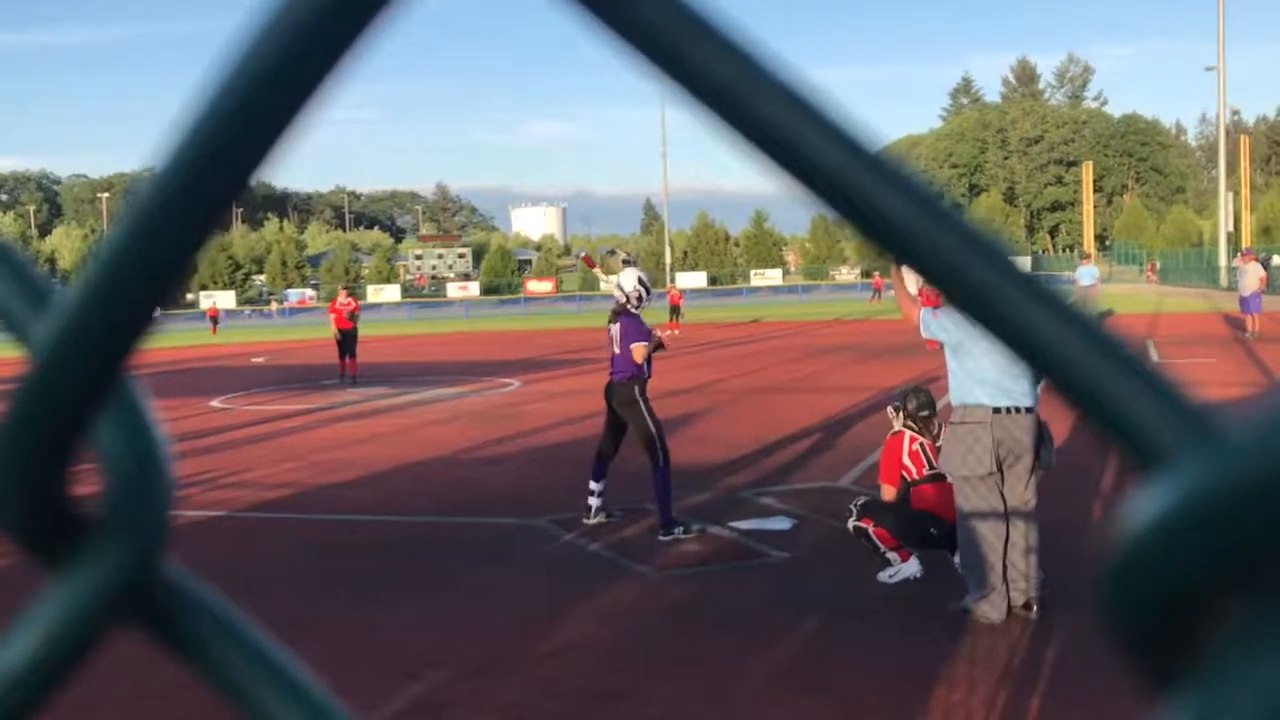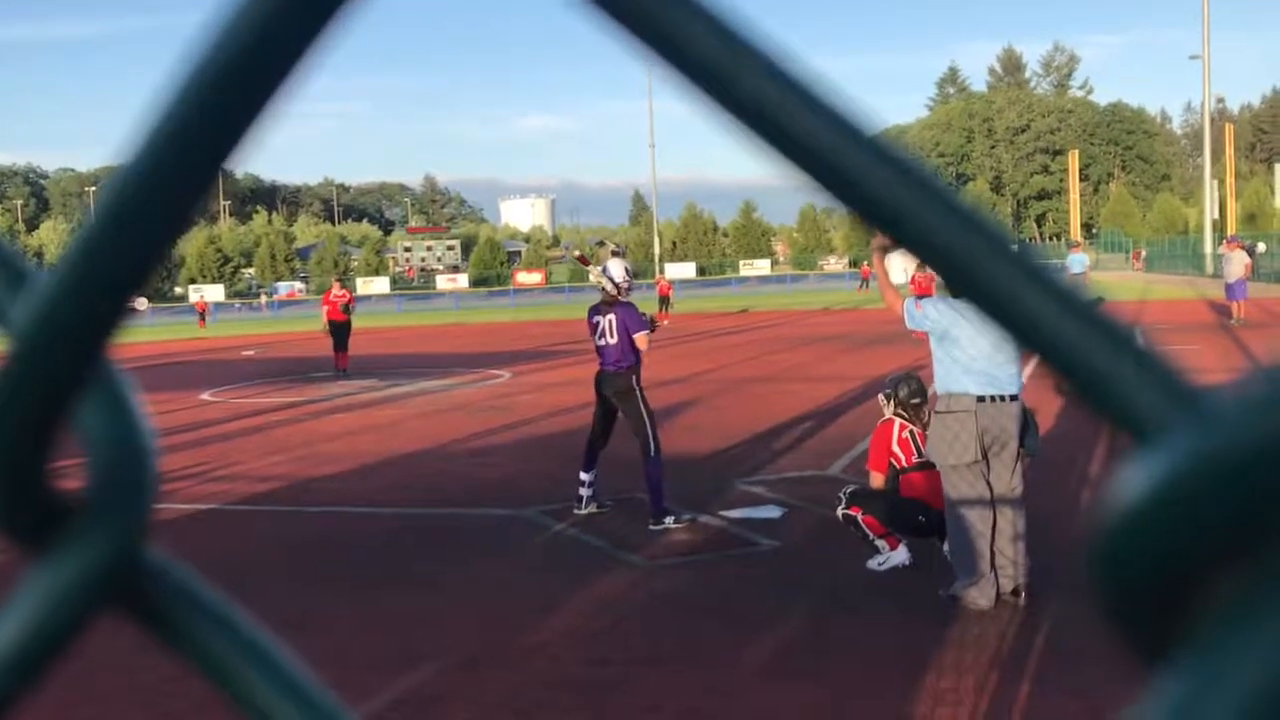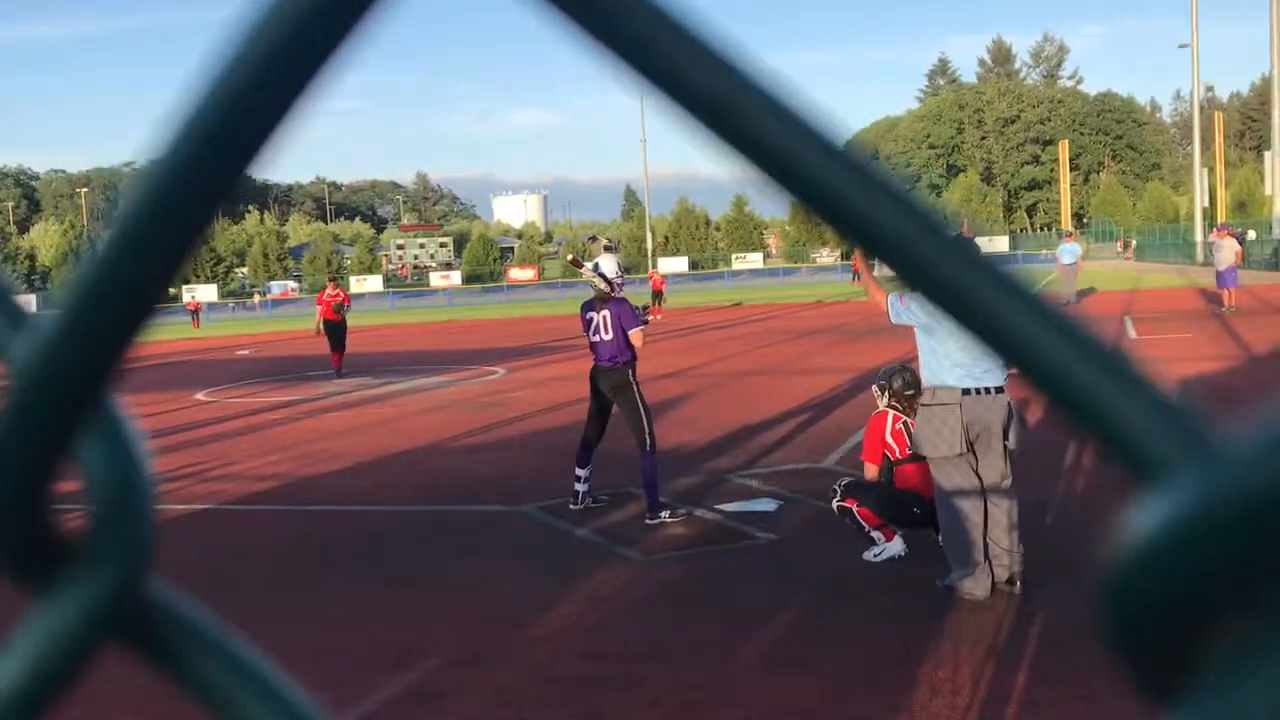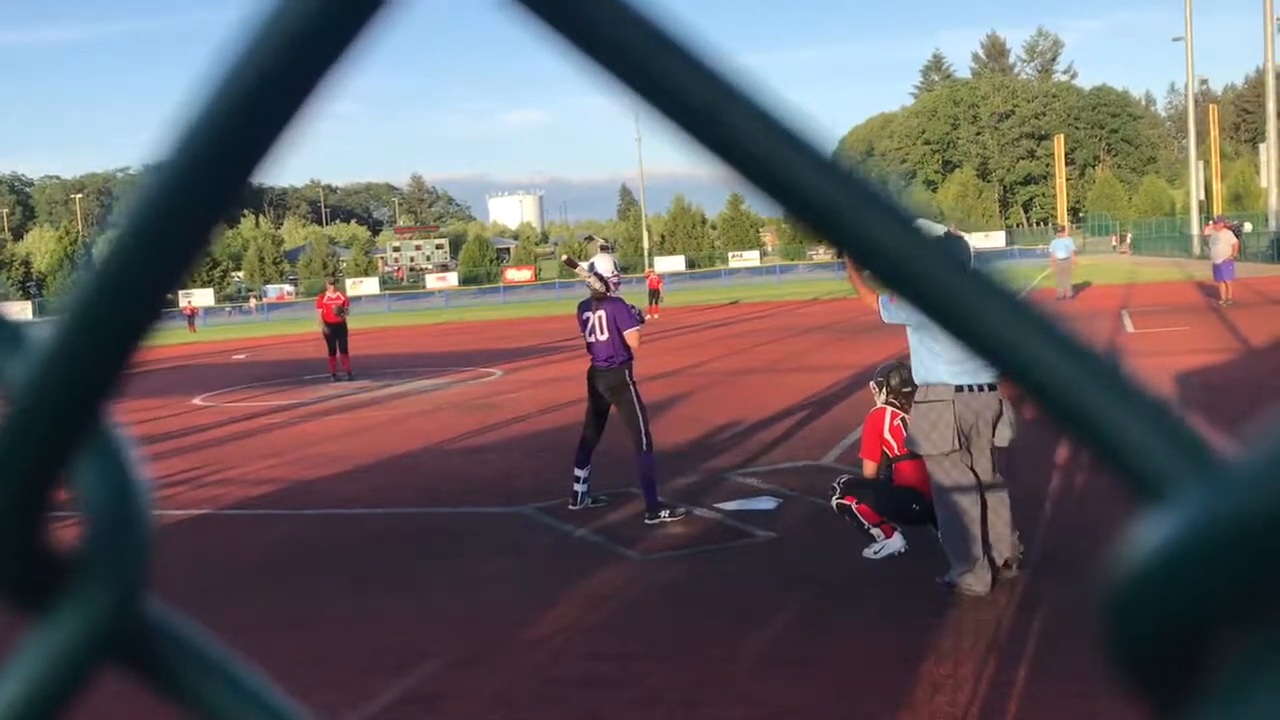
dt=0.4s
person 1, frame 1
left shoulder: (957, 321)
left elbow: (910, 311)
left wrist: (895, 269)
left hip: (977, 427)
right hip: (1023, 424)
left knee: (980, 516)
right knee: (1020, 511)
left ankle: (988, 602)
right ankle: (1024, 594)
person 1, frame 2
left shoulder: (941, 311)
left elbow: (894, 301)
left wrist: (877, 256)
left hip: (962, 415)
right hip: (1008, 411)
left knee: (968, 504)
right knee: (1008, 499)
left ankle: (977, 588)
right ankle: (1012, 581)
person 1, frame 3
left shoulder: (926, 305)
left elbow: (879, 298)
left wrist: (861, 257)
left hip: (949, 408)
right hip: (994, 403)
left knee: (958, 495)
right knee: (997, 488)
left ankle: (972, 579)
right ankle: (1007, 570)
person 1, frame 4
left shoulder: (919, 303)
left elbow: (870, 298)
left wrist: (851, 261)
left hip: (943, 404)
right hip: (985, 398)
left knee: (954, 489)
right knee: (989, 478)
left ankle: (971, 573)
right ankle: (1006, 554)
person 2, frame 1
left shoulder: (616, 318)
right shoulder: (632, 319)
right elbow: (639, 356)
left wrist: (652, 343)
right wrist: (654, 340)
left hip: (615, 389)
right hip: (631, 391)
left knee: (607, 447)
right knee: (659, 453)
left ankle: (593, 508)
right ankle: (667, 524)
person 2, frame 2
left shoulder: (594, 312)
right shoulder: (627, 309)
right elbow: (643, 345)
left wrist: (640, 326)
right wrist: (645, 326)
left hip: (604, 379)
right hip: (625, 381)
left knee: (596, 439)
right knee: (650, 445)
left ankle: (584, 499)
right ankle: (659, 514)
person 2, frame 3
left shoulder: (586, 308)
right shoulder: (621, 305)
right elbow: (638, 341)
right wrist: (639, 320)
left hip: (598, 375)
right hip: (621, 376)
left knee: (591, 434)
right knee: (646, 438)
left ankle: (580, 494)
right ankle: (654, 508)
person 2, frame 4
left shoulder: (583, 308)
right shoulder: (617, 305)
right elbow: (634, 342)
right wrist: (635, 320)
left hip: (595, 376)
right hip: (618, 376)
left knee: (589, 435)
right knee: (642, 439)
left ankle: (579, 494)
right ankle: (653, 508)
person 3, frame 1
left shoulder: (897, 442)
left elbow: (888, 499)
left hip: (926, 528)
left knee: (861, 509)
left ankle: (904, 562)
right ankle: (960, 551)
person 3, frame 2
left shoulder: (887, 429)
left elbow: (876, 486)
left hip: (916, 515)
left knee: (849, 498)
left ankle: (893, 549)
right ankle: (949, 539)
person 3, frame 3
left shoulder: (881, 419)
left elbow: (871, 477)
left wrist: (883, 488)
left hip: (911, 507)
left knee: (844, 491)
left ankle: (889, 541)
person 3, frame 4
left shoulder: (878, 416)
left elbow: (869, 474)
left wrist: (882, 482)
left hip: (910, 504)
left knee: (842, 489)
left ankle: (888, 537)
